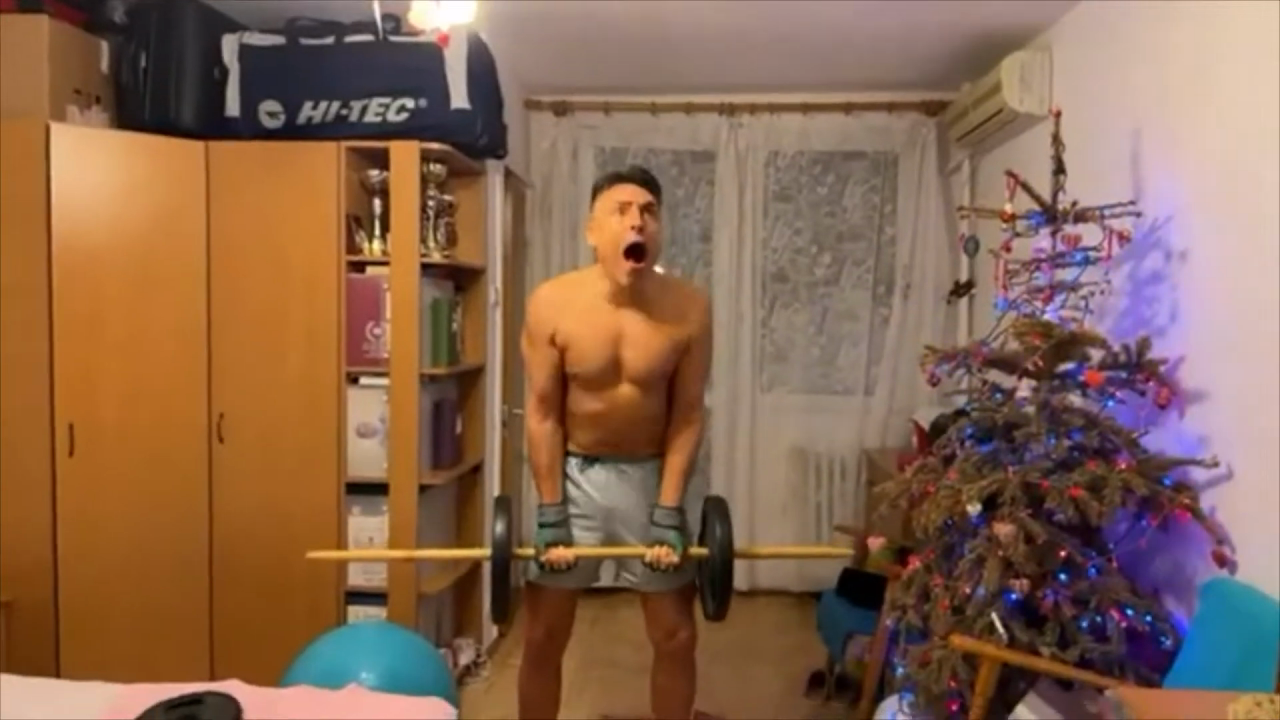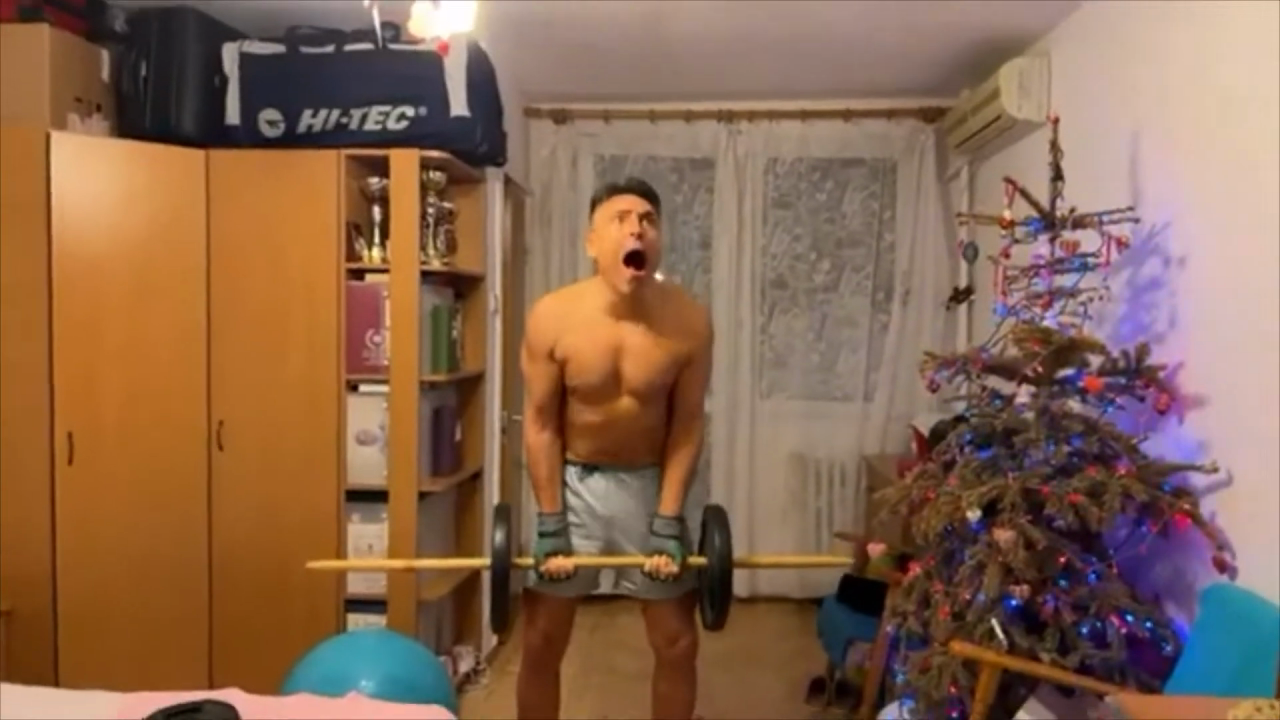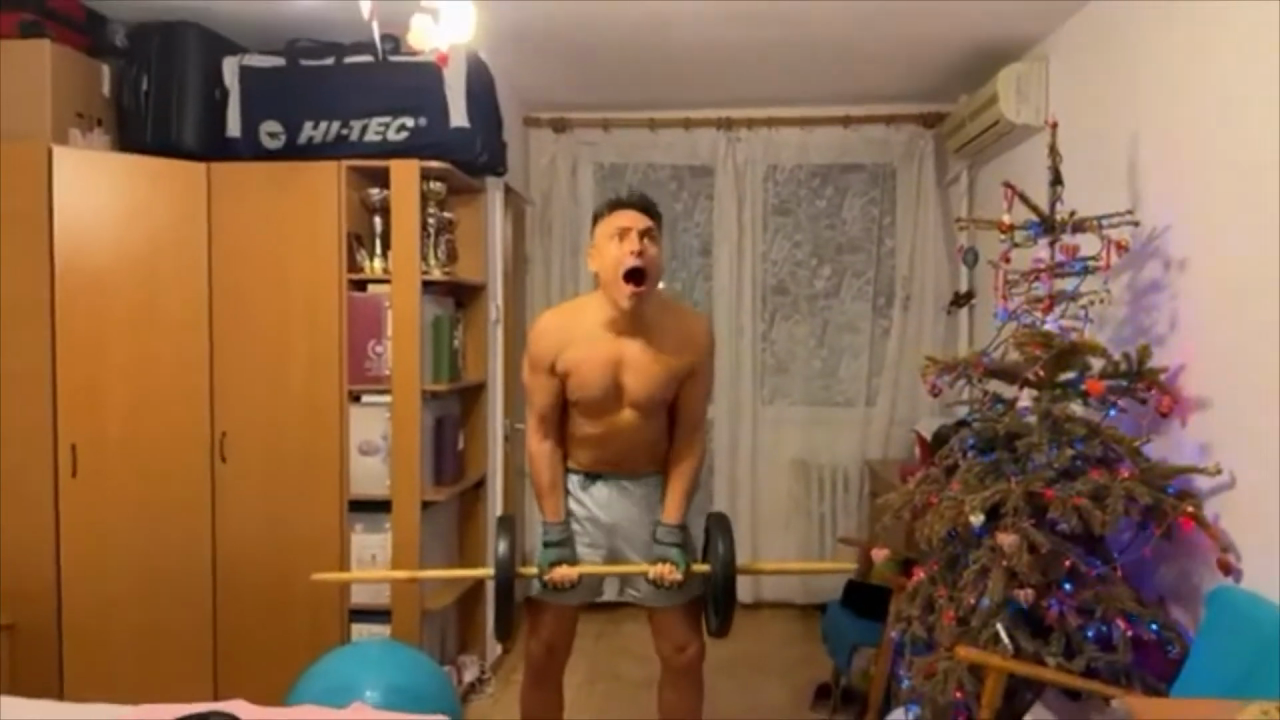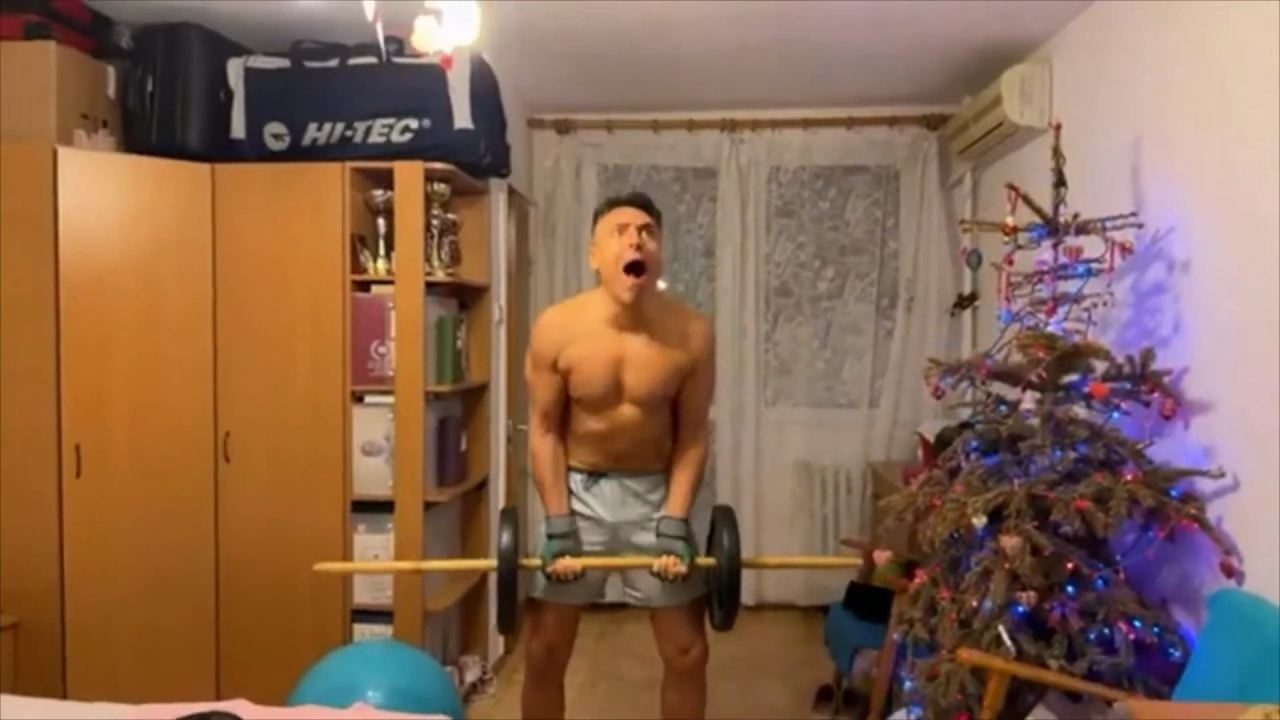
dt=0.1s
person 1, frame 1
left shoulder: (689, 307)
right shoulder: (552, 303)
left elbow: (687, 416)
right elbow: (542, 414)
left wrist: (669, 513)
right wrist: (550, 517)
left hip: (648, 476)
right hip: (574, 474)
left knee: (676, 637)
right knee: (542, 637)
person 1, frame 2
left shoulder: (691, 321)
right shoulder: (552, 317)
left elbow: (686, 426)
right elbow: (540, 426)
left wrist: (668, 524)
right wrist: (550, 528)
left hip: (648, 484)
right hip: (573, 483)
left knee: (677, 644)
right knee: (540, 644)
person 1, frame 3
left shoulder: (692, 334)
right shoulder: (554, 331)
left elbow: (689, 437)
right elbow: (543, 436)
left wrist: (671, 533)
right wrist: (554, 537)
left hip: (650, 493)
right hip: (576, 491)
left knee: (684, 652)
right knee: (542, 653)
person 1, frame 4
left shoulder: (692, 333)
right shoulder: (556, 327)
left elbow: (693, 434)
right elbow: (543, 431)
left wrist: (676, 528)
right wrist: (557, 532)
left hip: (653, 492)
right hip: (577, 490)
left knee: (687, 652)
right knee: (543, 653)
